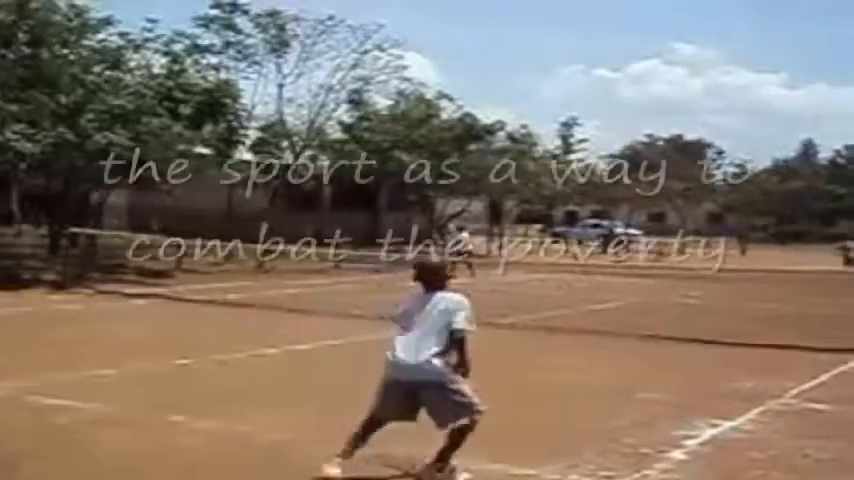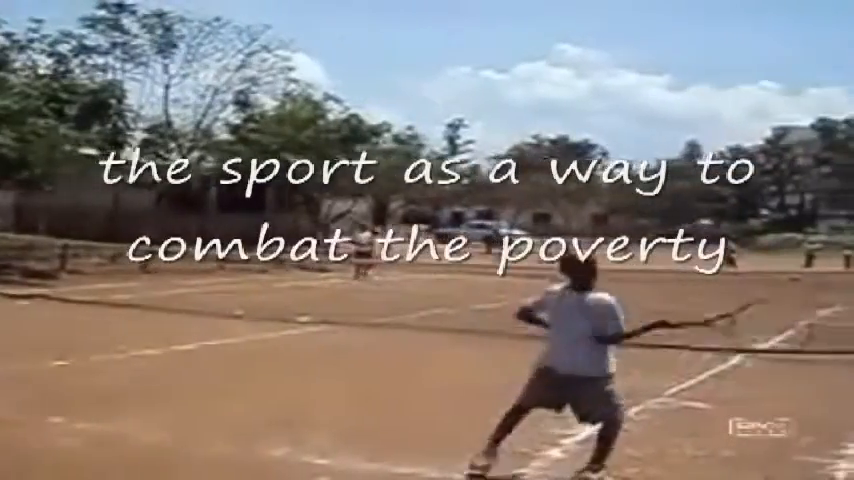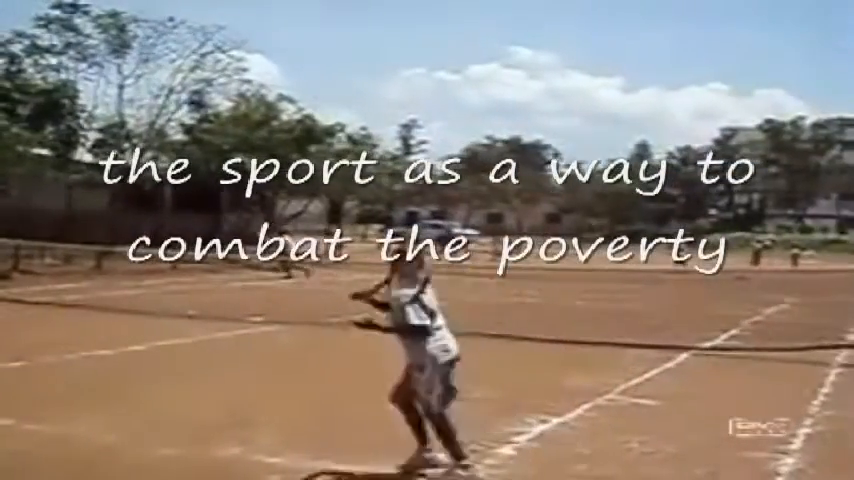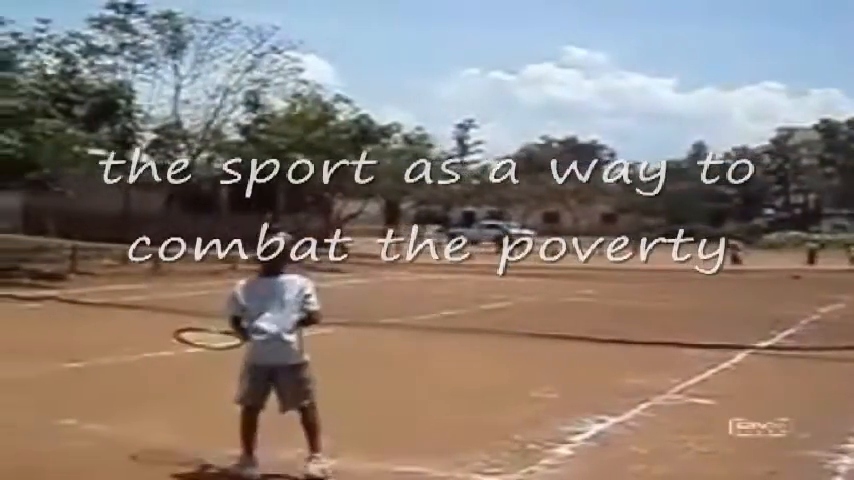
dt=1s
person 1, frame 1
left shoulder: (412, 300)
right shoulder: (458, 302)
right elbow: (458, 337)
right wrist: (463, 363)
left hip: (398, 368)
right hip: (433, 371)
left knee: (377, 419)
right knee: (470, 416)
left ankle: (340, 462)
person 1, frame 2
left shoulder: (554, 294)
right shoulder: (604, 303)
left elbow: (523, 314)
right elbow: (612, 339)
right wrist: (649, 327)
left hip: (552, 366)
right hip: (591, 371)
left knee: (522, 406)
right knee: (613, 420)
left ankle: (488, 453)
person 1, frame 3
left shoulder: (403, 293)
right shoulder: (417, 284)
left elbow: (417, 329)
right elbow: (398, 310)
left wrist: (380, 327)
right wrist: (371, 299)
left hip: (432, 357)
right hip: (433, 354)
left knee: (434, 411)
right knee: (402, 398)
left ankle: (462, 464)
right ankle: (425, 451)
person 1, frame 4
left shoulder: (245, 287)
right shoulder: (301, 284)
left elbow: (235, 322)
right elbow: (313, 317)
left hip: (258, 355)
right hip: (291, 354)
left knee: (250, 406)
right knee: (307, 406)
right ankle: (315, 459)
